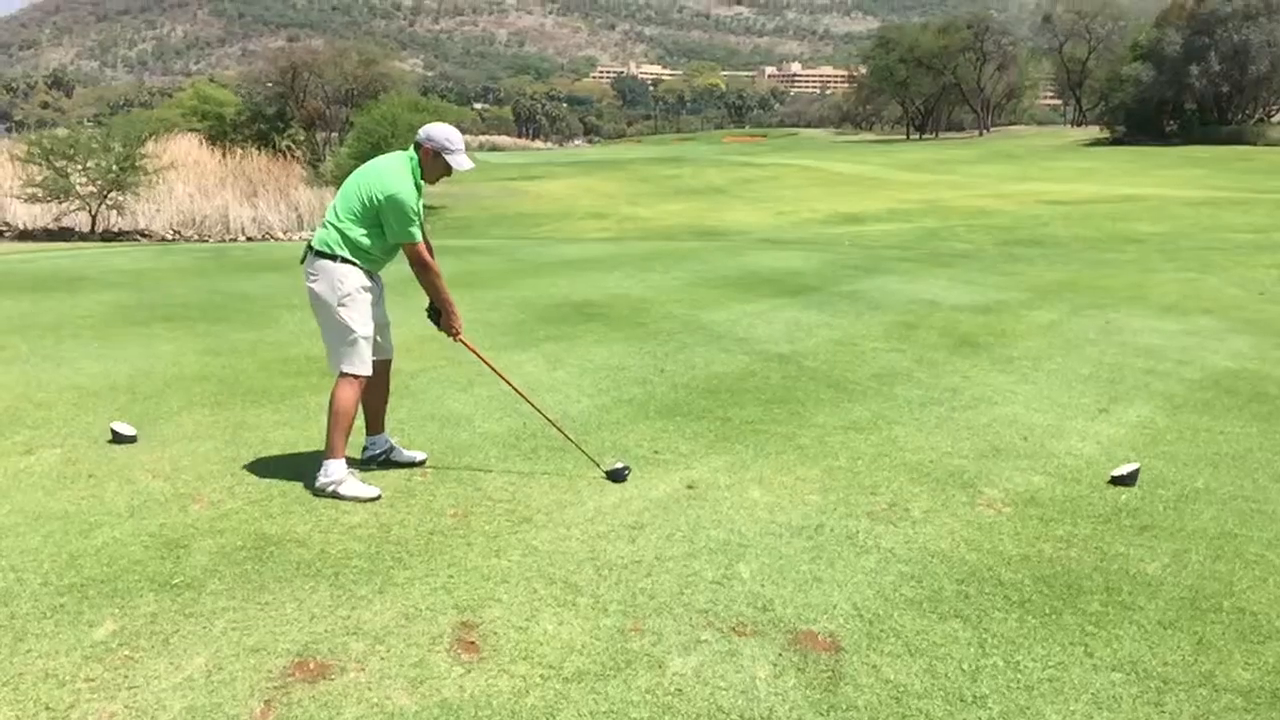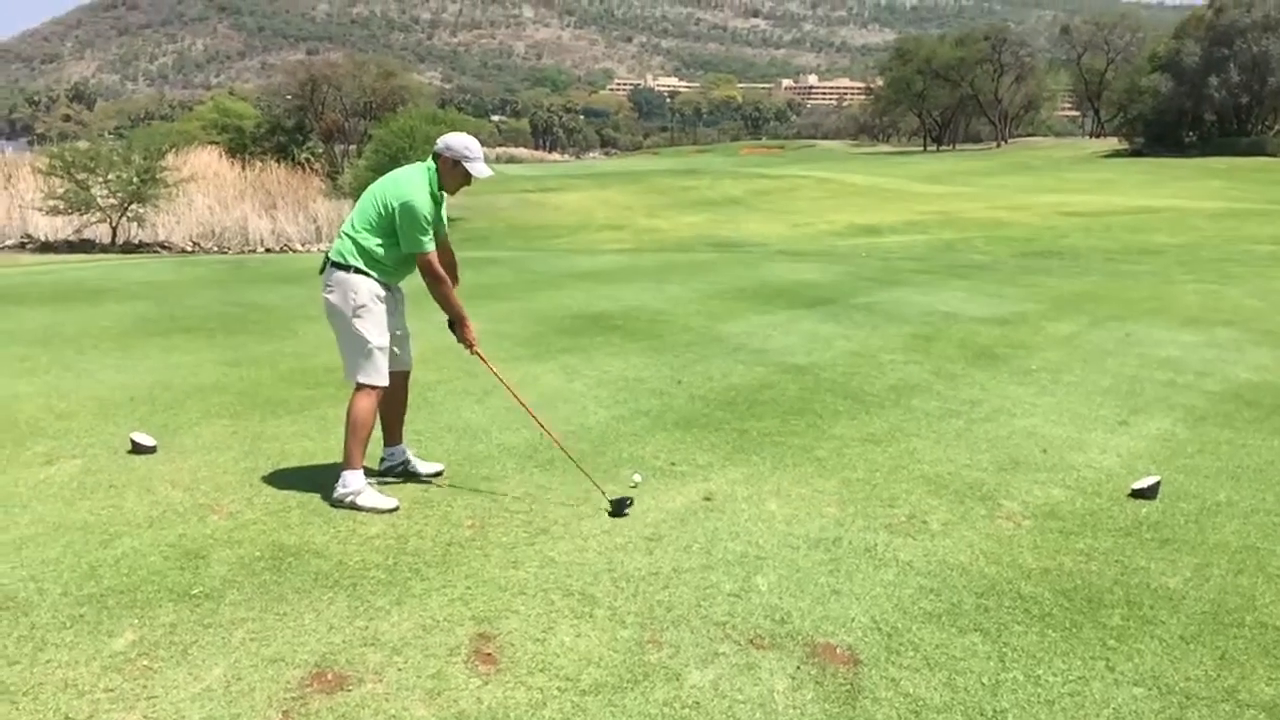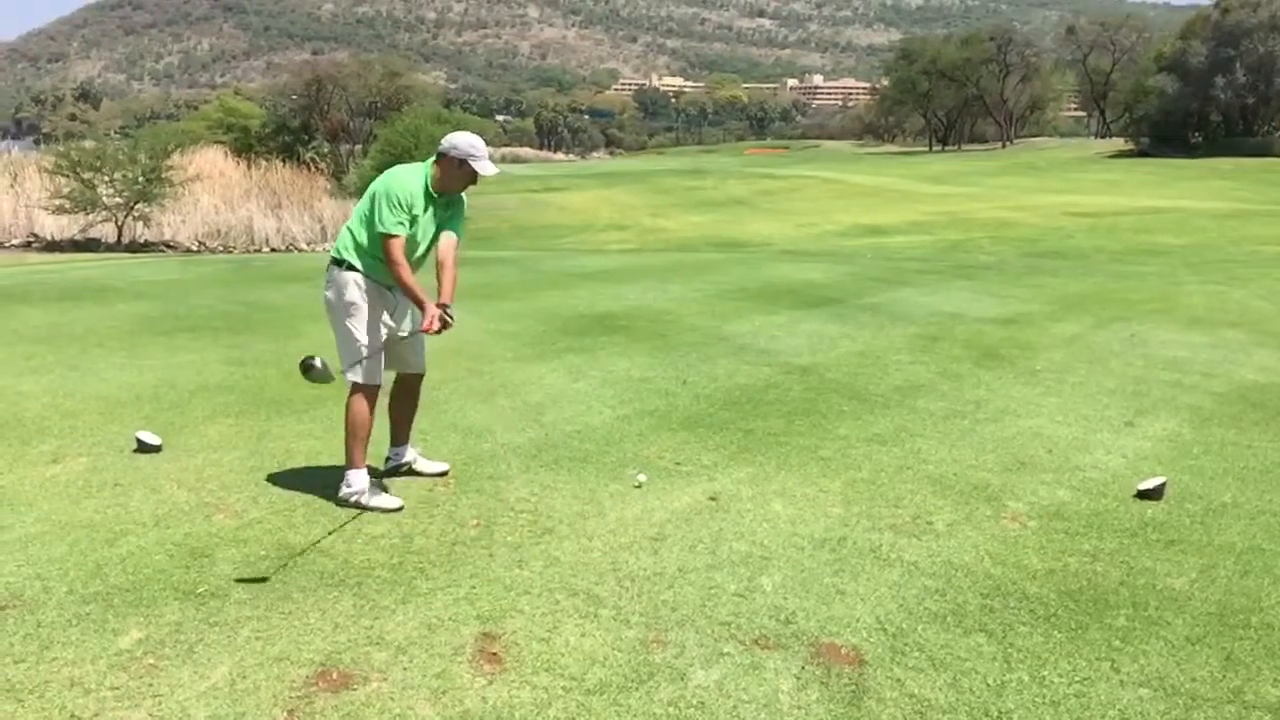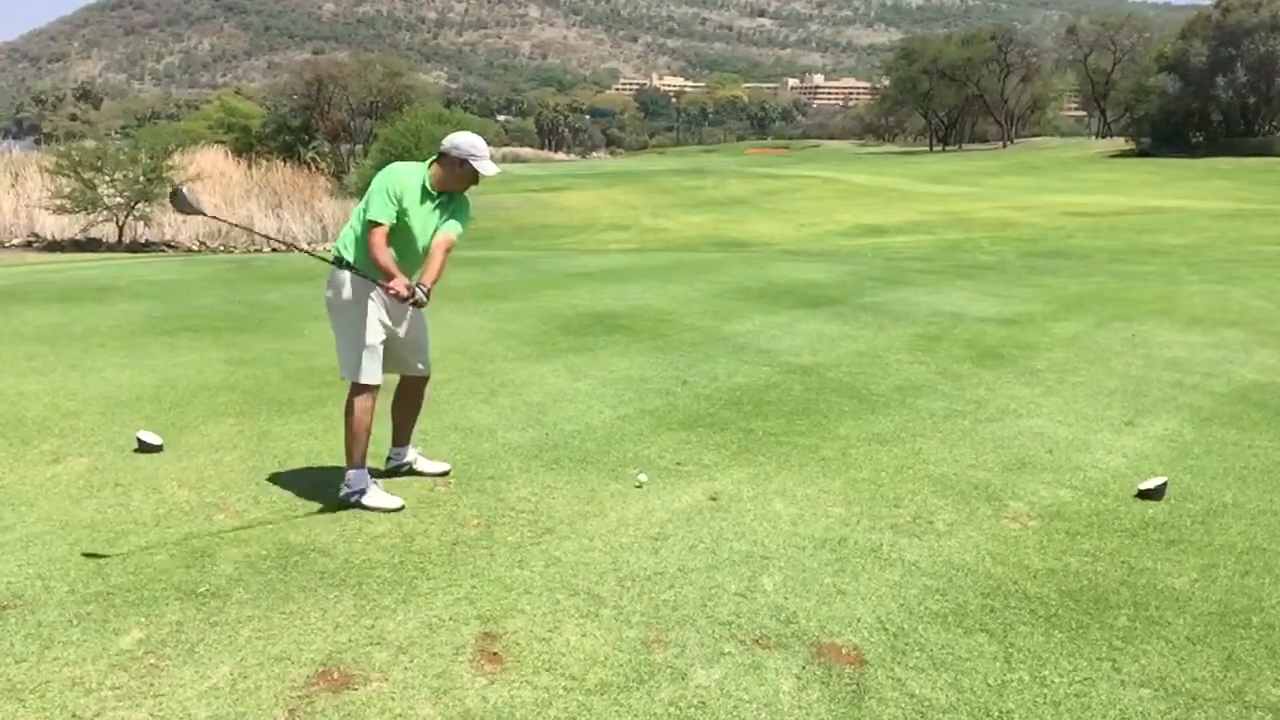
dt=0.5s
person 1, frame 1
left shoulder: (406, 171)
right shoulder: (397, 188)
left elbow: (423, 244)
right elbow: (419, 260)
left wrist: (437, 302)
right wrist: (448, 309)
left hip: (360, 271)
right hip: (339, 272)
left knee: (379, 359)
right knee: (355, 370)
left ankle: (377, 445)
right ankle: (332, 471)
person 1, frame 2
left shoulder: (430, 188)
right shoulder: (413, 196)
left elbow: (445, 253)
right elbow: (431, 270)
left wrist: (455, 315)
right wrist: (462, 320)
left hip: (380, 283)
right hip: (356, 283)
left knee: (397, 370)
right knee: (372, 380)
left ankle: (394, 456)
right ankle: (350, 482)
person 1, frame 3
left shoulder: (454, 202)
right shoulder: (400, 184)
left elbow: (446, 255)
right elbow: (394, 256)
left wrist: (444, 305)
right wrist: (424, 304)
left hip: (394, 287)
right hip: (356, 282)
left knee: (412, 370)
right knee: (367, 380)
left ankle: (399, 455)
right ankle: (354, 481)
person 1, frame 4
left shoulder: (458, 204)
right shoulder: (396, 177)
left elbow: (440, 248)
right elbow: (376, 241)
left wrist: (423, 287)
right wrist: (396, 278)
left hip: (400, 289)
right hip: (357, 281)
left knee: (417, 372)
right knee: (366, 381)
left ankle: (401, 455)
right ankle: (355, 481)
